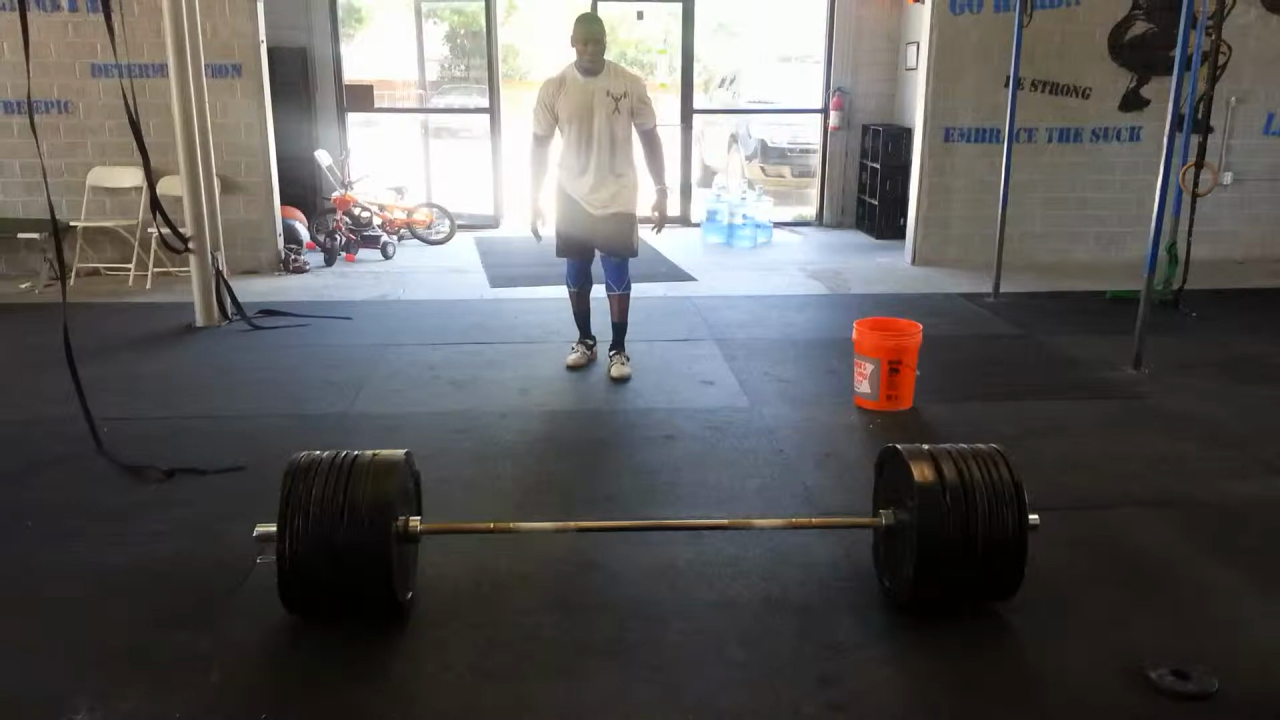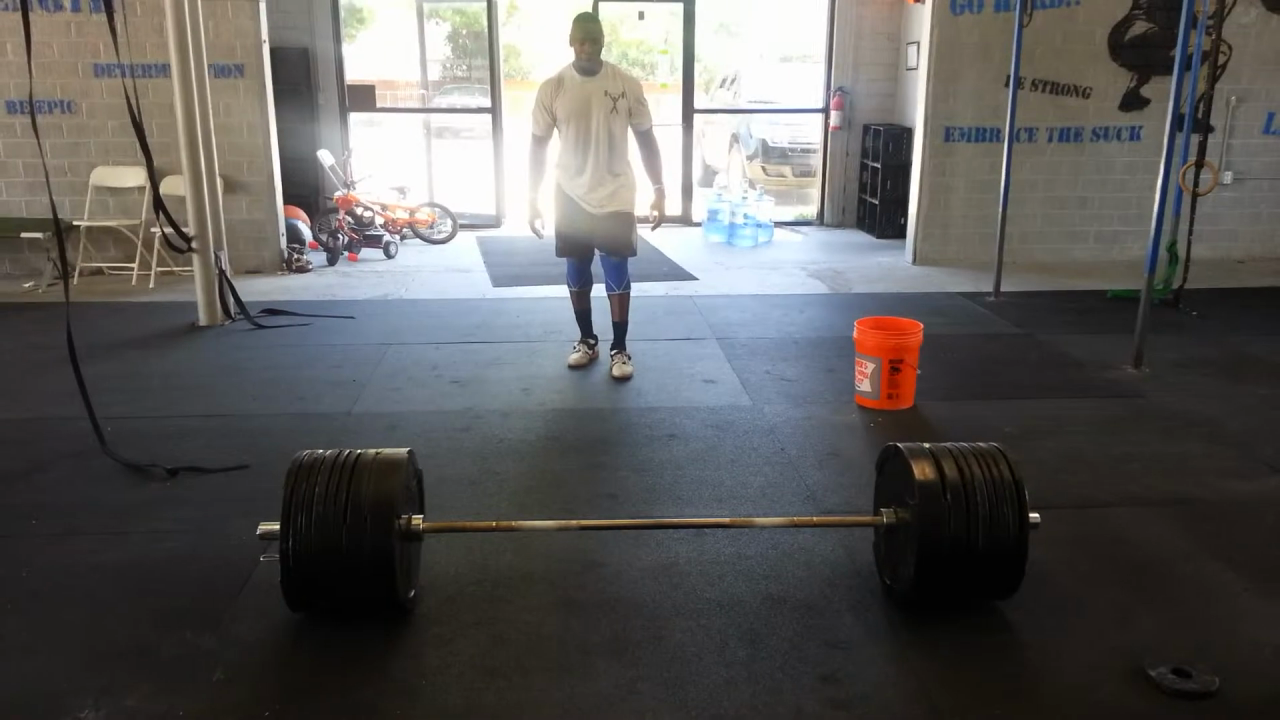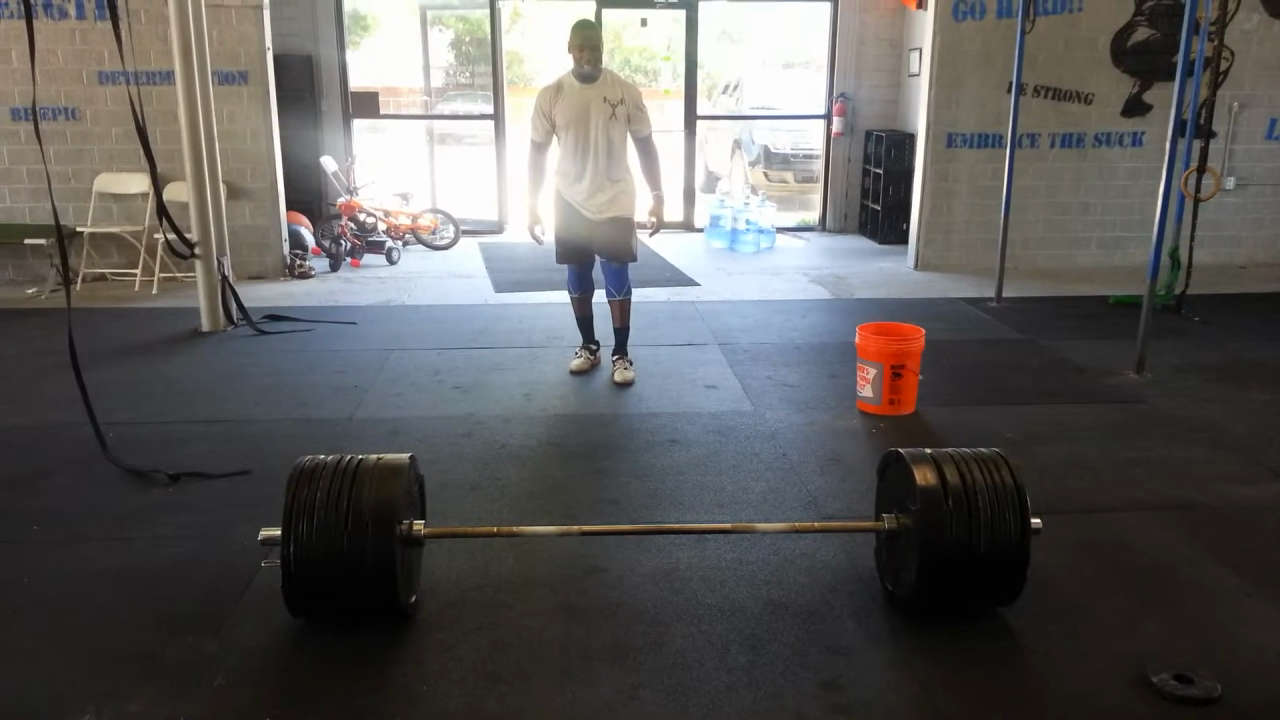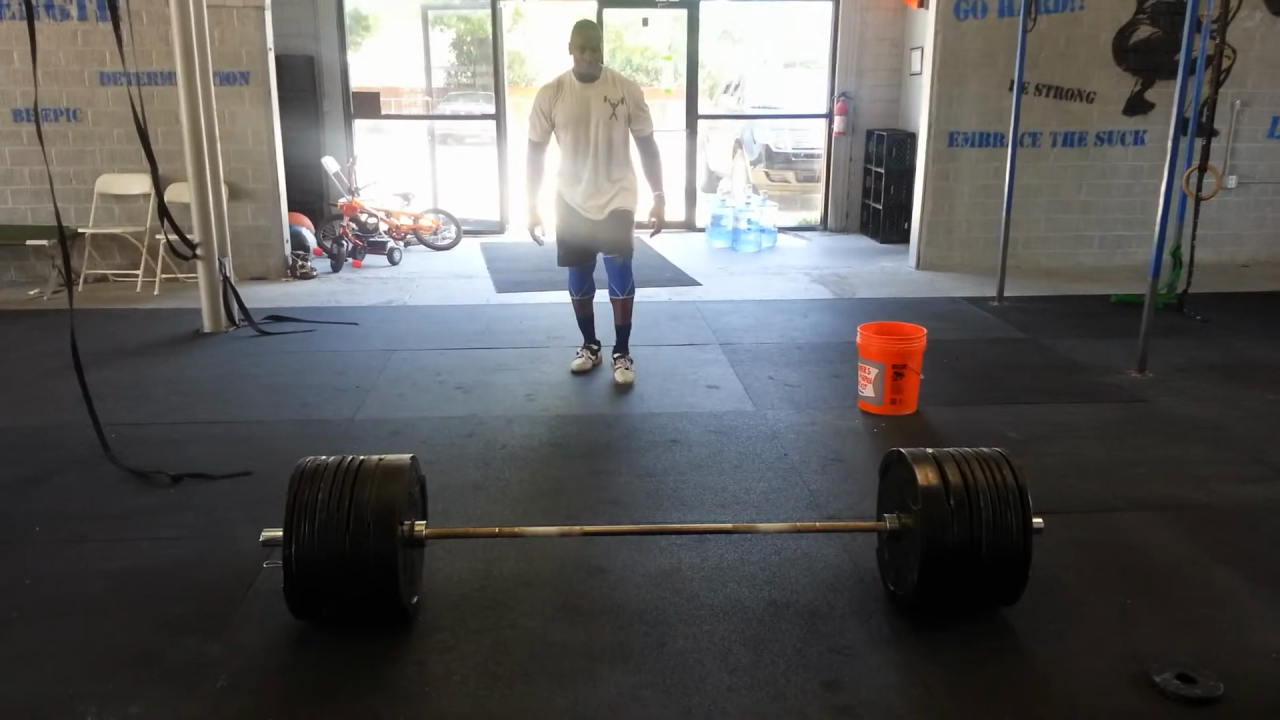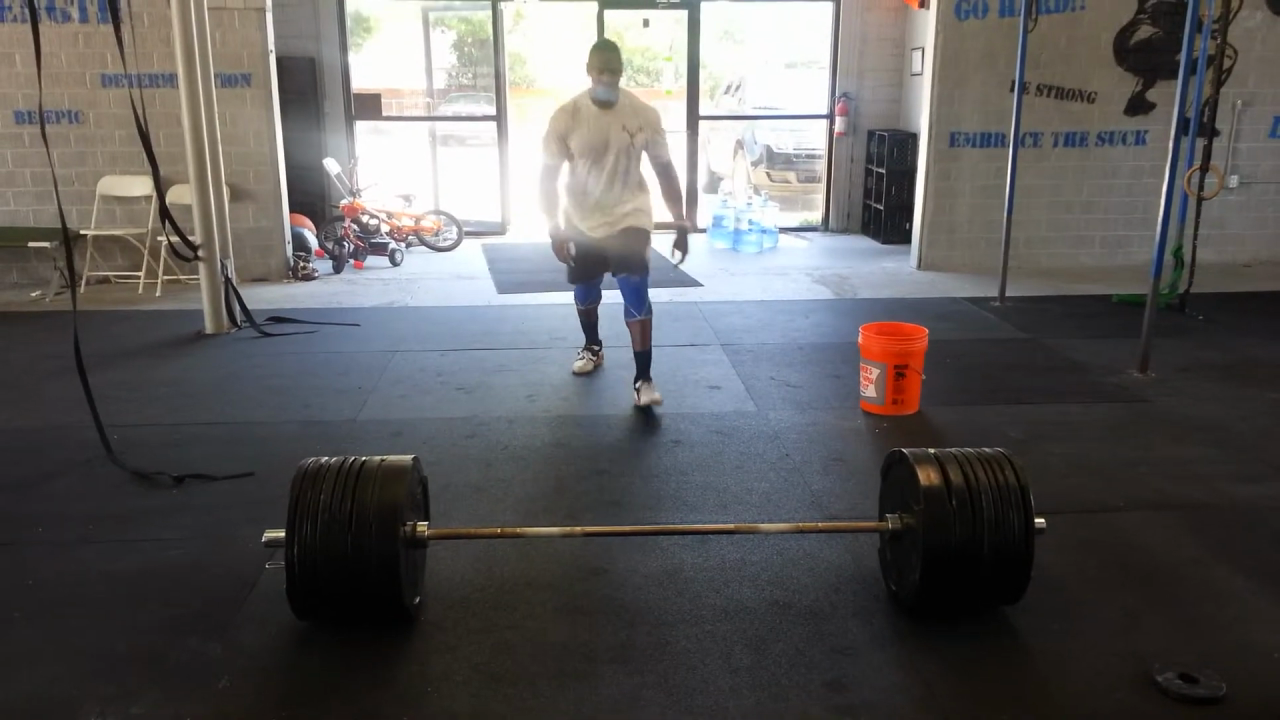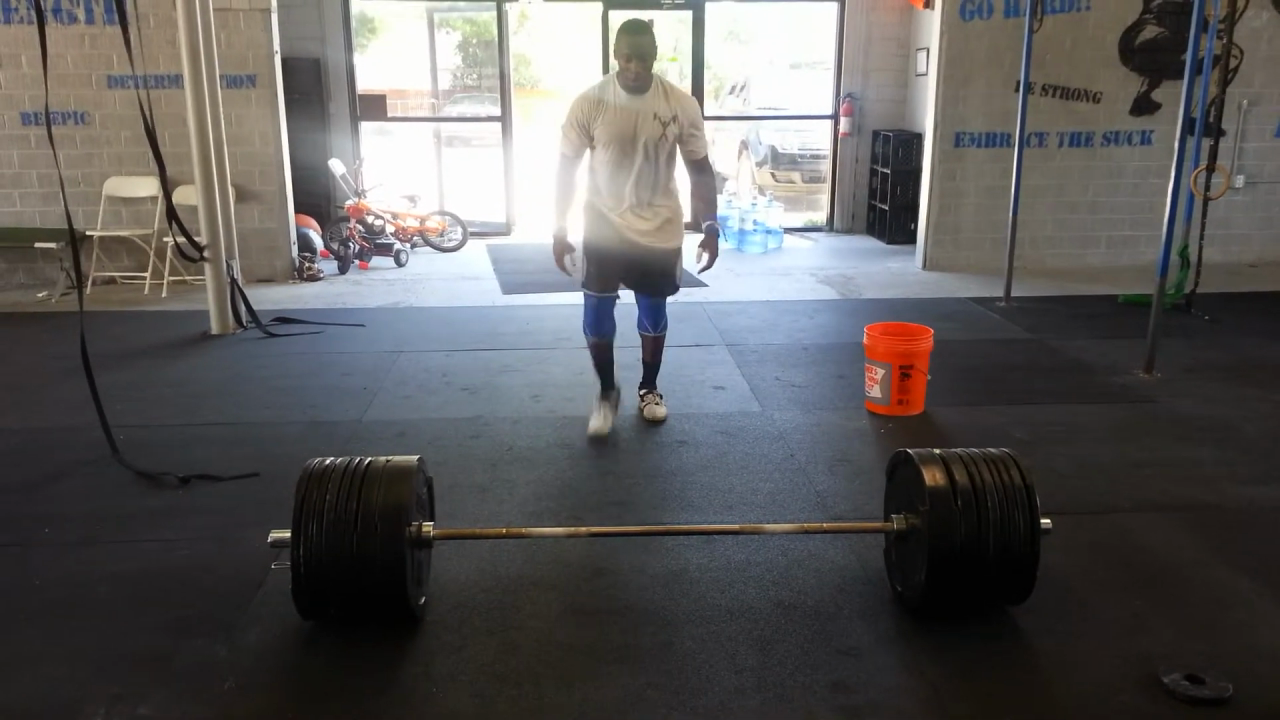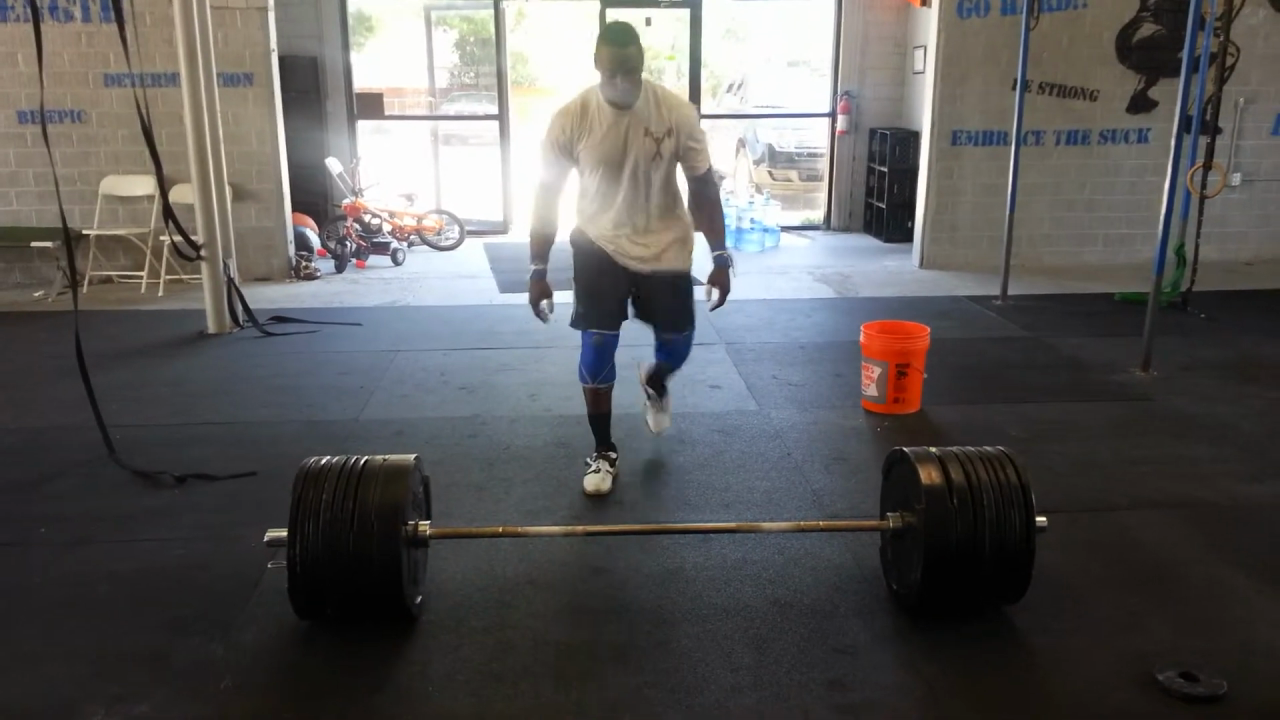
dt=0.4s
person 1, frame 1
left shoulder: (630, 84)
right shoulder: (554, 88)
left elbow: (650, 139)
right elbow: (540, 145)
left wrist: (661, 192)
right wrist: (535, 200)
left hip: (618, 197)
right hip: (572, 197)
left knee: (617, 272)
right knee: (577, 271)
left ankle: (618, 349)
right ankle: (585, 341)
person 1, frame 2
left shoulder: (627, 85)
right shoulder: (552, 88)
left elbow: (646, 139)
right elbow: (539, 146)
left wrist: (659, 191)
right wrist: (533, 200)
left hip: (616, 197)
right hip: (571, 196)
left knee: (617, 272)
right knee: (577, 271)
left ankle: (619, 348)
right ankle: (587, 341)
person 1, frame 3
left shoulder: (626, 92)
right shoulder: (551, 95)
left elbow: (646, 146)
right elbow: (538, 153)
left wrist: (657, 198)
right wrist: (533, 206)
left hip: (616, 202)
right hip: (571, 203)
left knee: (617, 277)
right knee: (578, 276)
left ankle: (621, 354)
right ankle: (589, 346)
person 1, frame 4
left shoulder: (628, 90)
right shoulder: (550, 94)
left elbow: (647, 145)
right elbow: (536, 152)
left wrist: (658, 197)
right wrist: (532, 206)
left hip: (617, 197)
right hip: (572, 200)
left knee: (619, 268)
right knee: (579, 276)
left ankle: (622, 353)
right ankle: (590, 346)
person 1, frame 5
left shoulder: (644, 115)
right shoulder: (566, 117)
left elbow: (664, 170)
right elbow: (549, 176)
left wrist: (680, 223)
right wrist: (555, 227)
left hip: (630, 216)
right hip: (582, 219)
left knee: (634, 289)
right knee: (585, 291)
left ankle: (643, 378)
right ankle: (593, 346)
person 1, frame 6
left shoulder: (681, 104)
right shoulder: (589, 103)
left elbow: (700, 169)
right elbow: (567, 167)
left wrist: (710, 227)
right wrist: (560, 229)
left hip: (660, 224)
right hip: (607, 220)
left knee: (653, 311)
right knee: (598, 305)
left ankle: (649, 388)
right ankle: (607, 394)
person 1, frame 7
left shoulder: (677, 112)
right shoulder: (571, 118)
left elbow: (703, 185)
right elbow: (548, 194)
left wrist: (720, 257)
right wrist: (538, 269)
left hip: (665, 244)
right hip: (599, 244)
left knee: (677, 341)
right knee: (598, 345)
left ankle: (654, 383)
right ankle: (604, 451)
